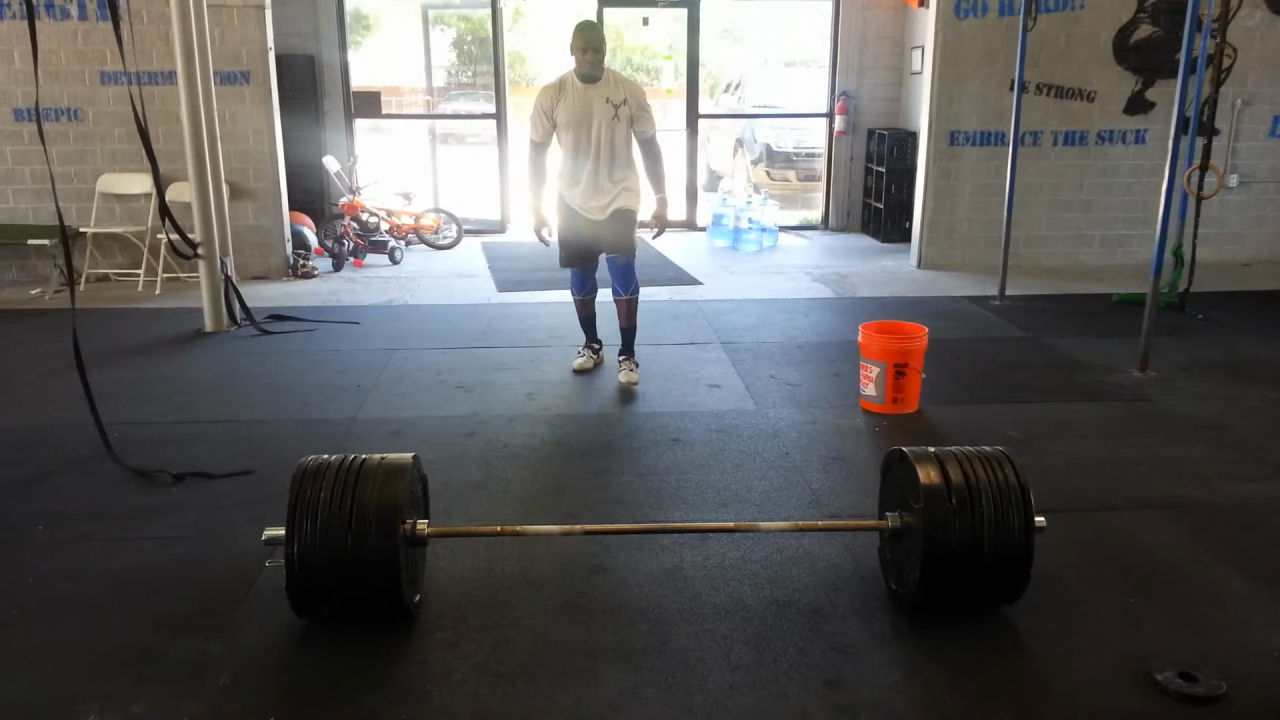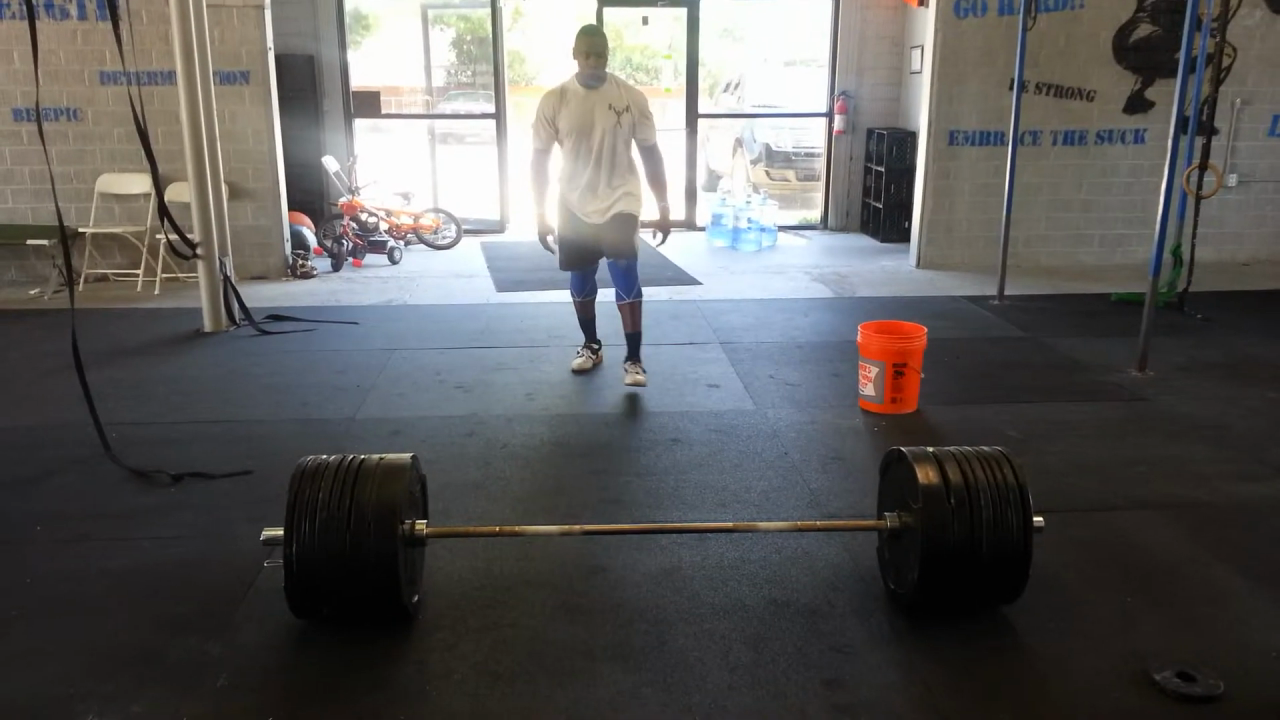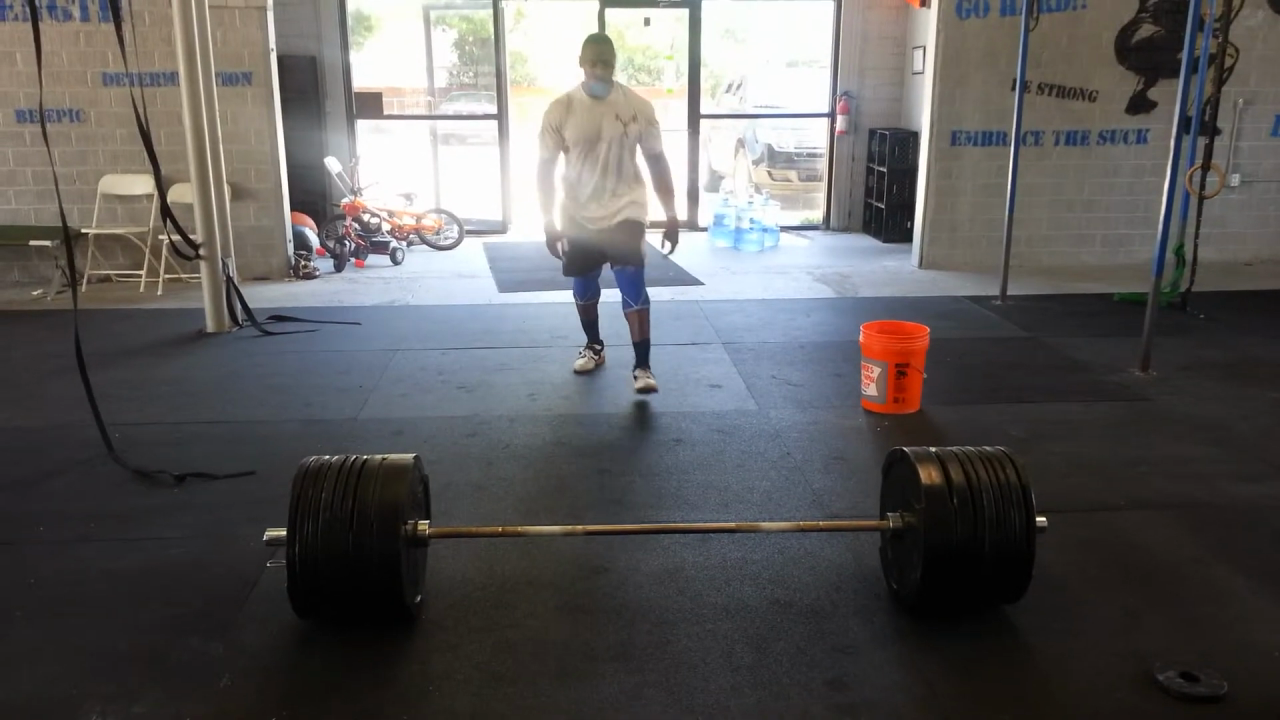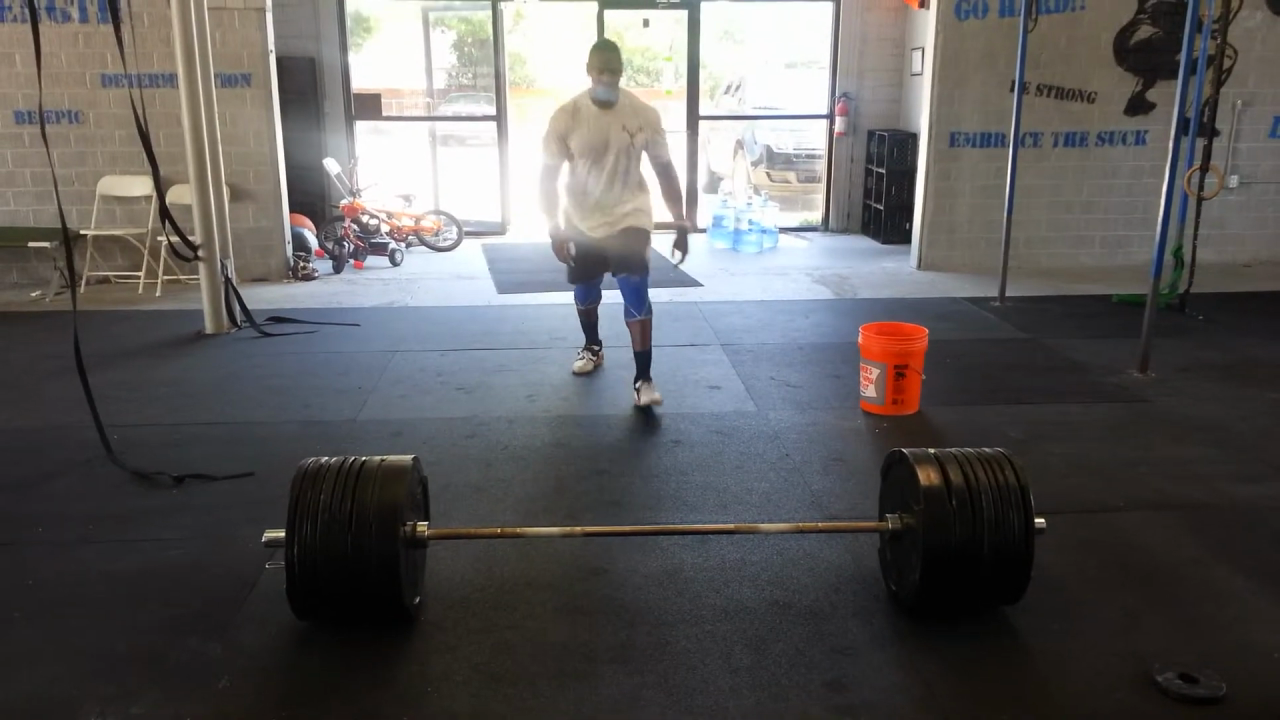
dt=0.1s
person 1, frame 1
left shoulder: (630, 91)
right shoulder: (552, 94)
left elbow: (649, 147)
right elbow: (538, 152)
left wrist: (661, 200)
right wrist: (537, 207)
left hip: (619, 197)
right hip: (574, 201)
left knee: (622, 268)
right knee: (581, 276)
left ankle: (628, 355)
right ankle: (592, 345)
person 1, frame 2
left shoulder: (632, 99)
right shoulder: (554, 101)
left elbow: (650, 154)
right elbow: (539, 159)
left wrist: (663, 206)
right wrist: (542, 213)
left hip: (620, 201)
right hip: (575, 206)
left knee: (624, 272)
right knee: (581, 280)
left ankle: (633, 360)
right ankle: (592, 345)
person 1, frame 3
left shoulder: (638, 107)
right shoulder: (560, 110)
left elbow: (657, 162)
right elbow: (546, 168)
left wrist: (671, 215)
right wrist: (550, 221)
left hip: (625, 208)
right hip: (579, 212)
left knee: (631, 279)
right knee: (584, 284)
left ankle: (642, 367)
right ankle: (594, 346)
person 1, frame 4
left shoulder: (644, 115)
right shoulder: (566, 117)
left elbow: (664, 170)
right elbow: (549, 176)
left wrist: (680, 223)
right wrist: (555, 227)
left hip: (630, 216)
right hip: (582, 219)
left knee: (634, 289)
right knee: (585, 291)
left ankle: (643, 378)
right ankle: (593, 346)
